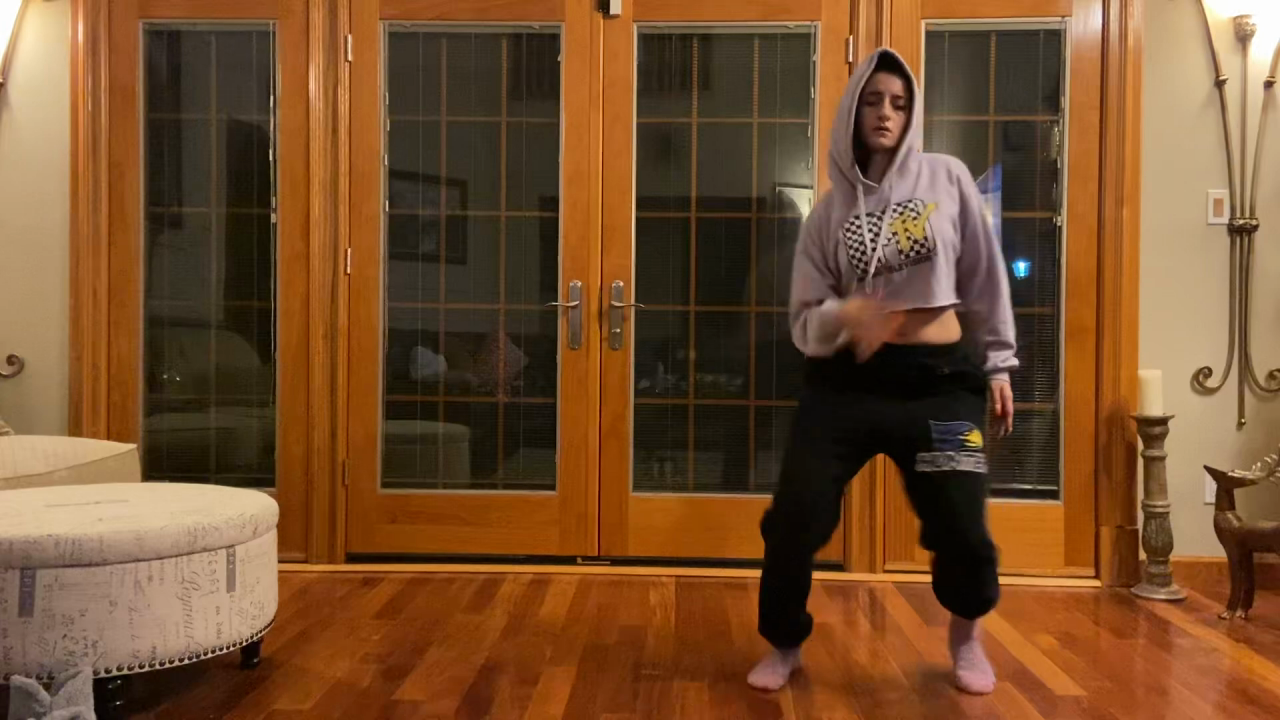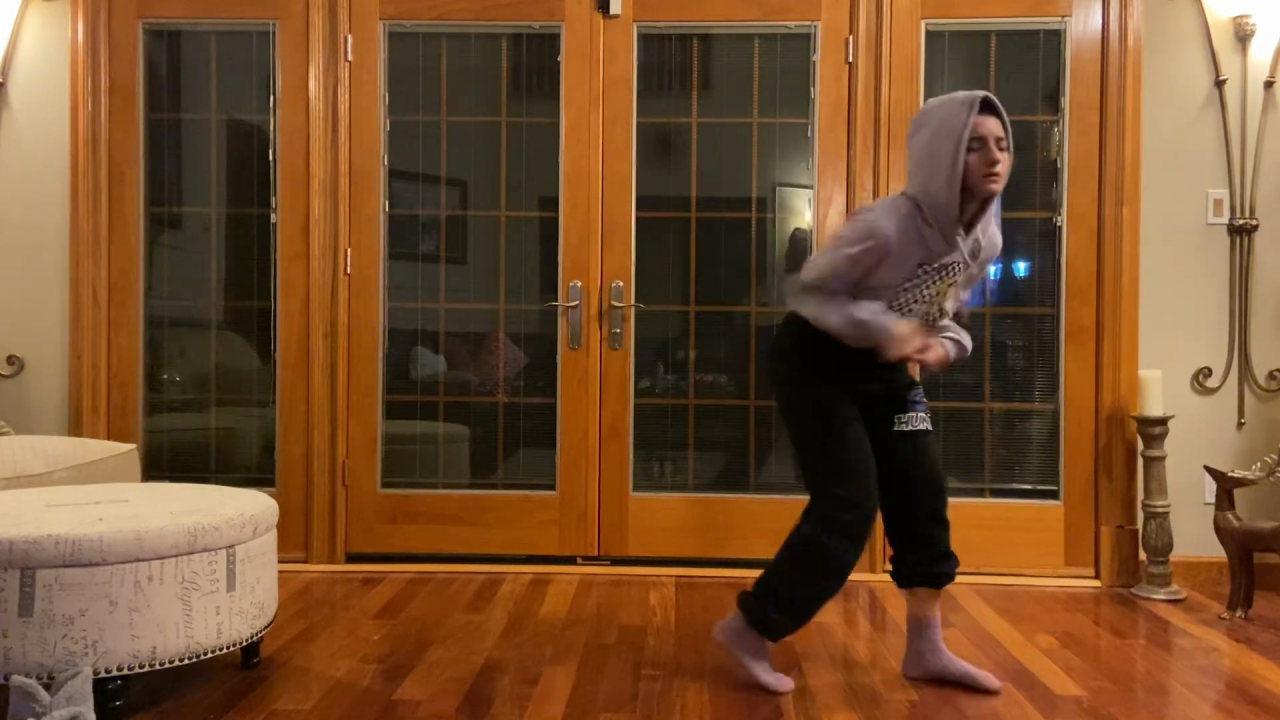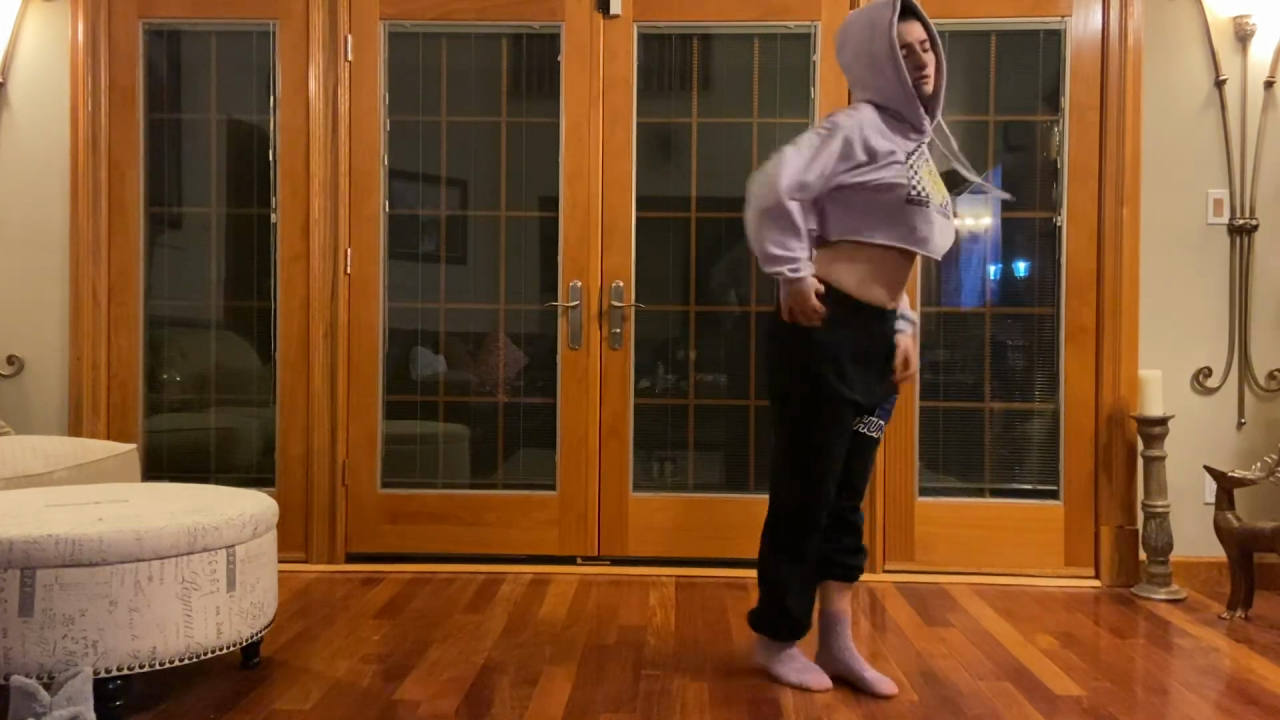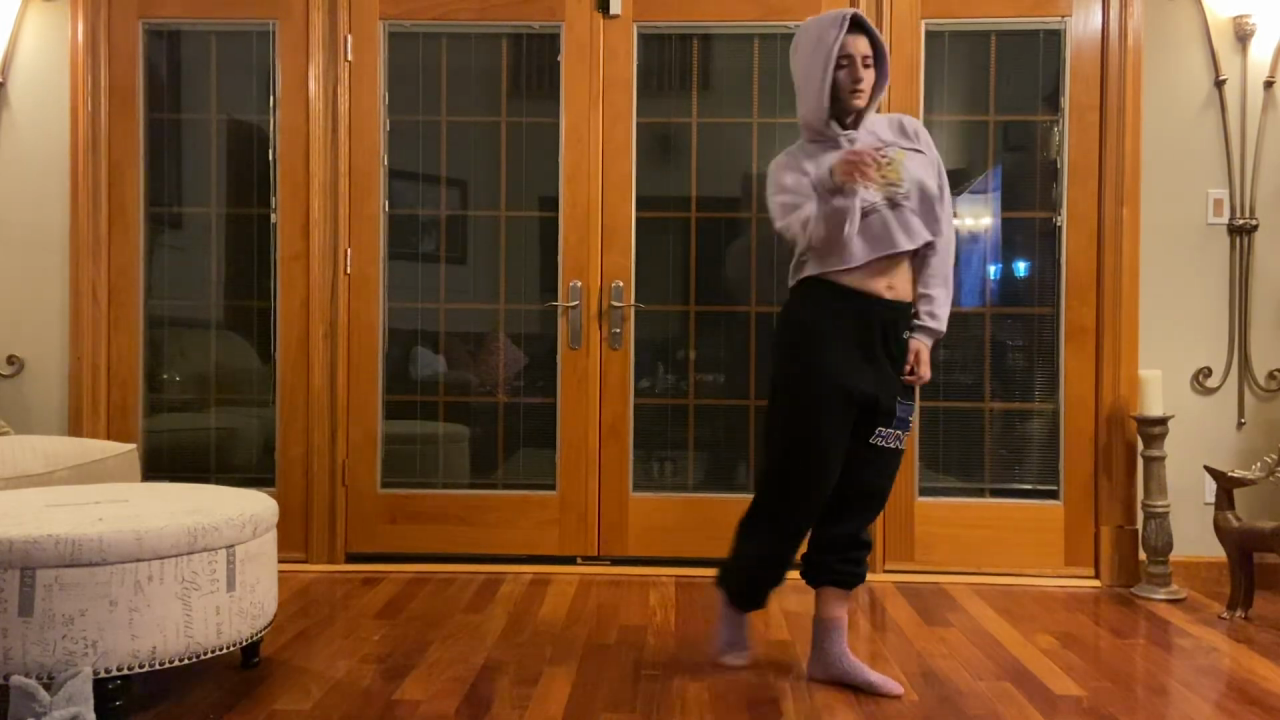
dt=1s
person 1, frame 1
left shoulder: (946, 178)
right shoulder: (828, 214)
left elbow: (986, 275)
right elbow: (807, 324)
left wrist: (999, 363)
right wrist: (838, 319)
left hip: (938, 378)
right hip: (848, 380)
left knee: (961, 532)
right knee: (796, 514)
left ankle: (965, 641)
right ankle: (783, 644)
person 1, frame 2
left shoulder: (985, 238)
right shoulder: (886, 226)
right elbow: (809, 292)
left wrist: (945, 341)
right wrist: (884, 326)
left hip: (880, 366)
right hip: (817, 359)
left knee: (921, 490)
right knee: (848, 501)
left ankle: (925, 648)
right ankle: (750, 627)
person 1, frame 3
left shoulder: (915, 140)
right shoulder: (859, 126)
right elbow: (774, 187)
left wrist: (902, 326)
right wrist: (793, 275)
left hip: (873, 334)
right hip: (825, 327)
left knee: (843, 493)
right knee: (806, 487)
left ankle: (836, 646)
right ankle: (776, 637)
person 1, frame 4
left shoulder: (909, 135)
right shoulder: (797, 163)
left elbow: (937, 240)
right elbow: (816, 238)
left wrist: (926, 329)
right wrist: (846, 185)
left hip: (892, 331)
right hip: (823, 324)
left knee: (859, 494)
right knee: (797, 480)
left ankle: (830, 648)
right ankle: (736, 604)
